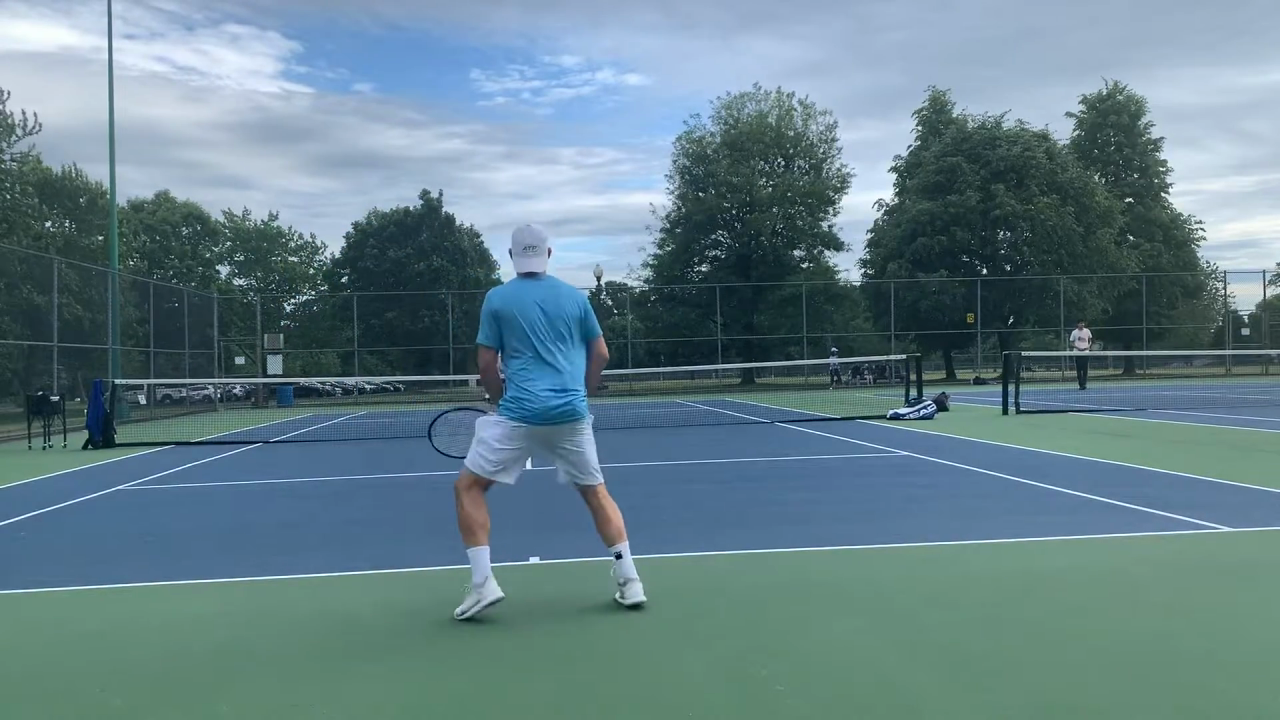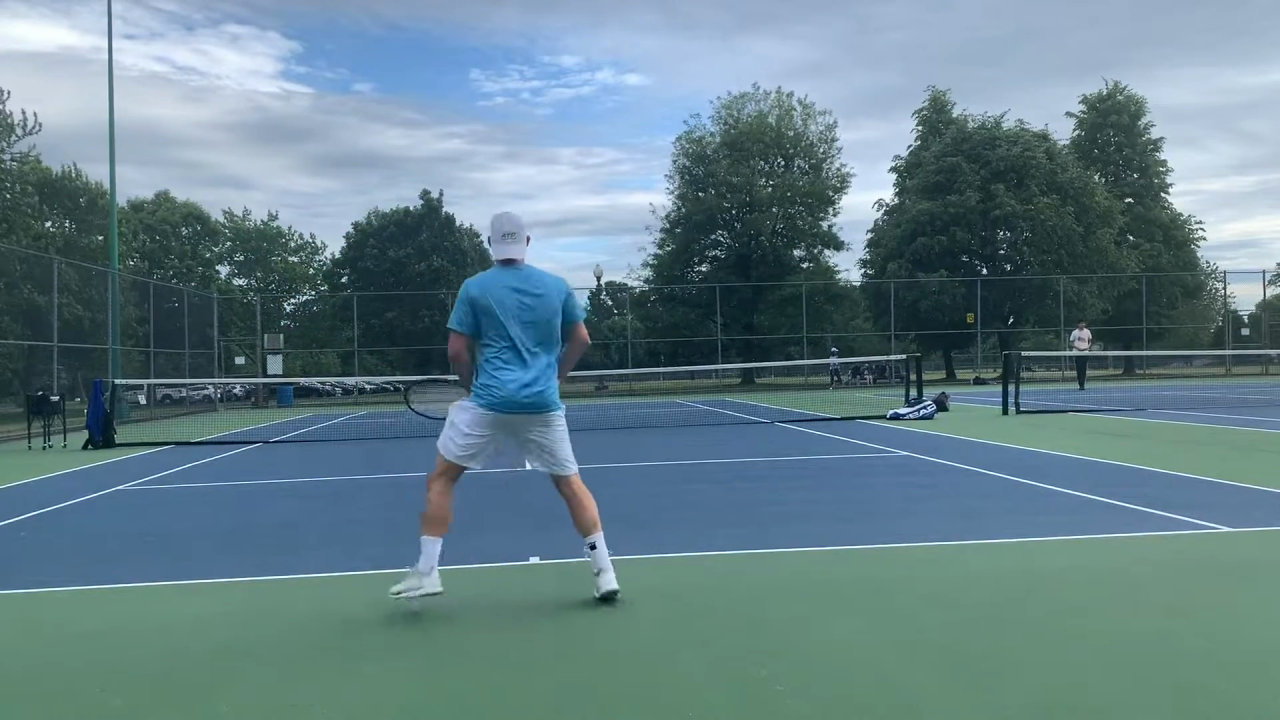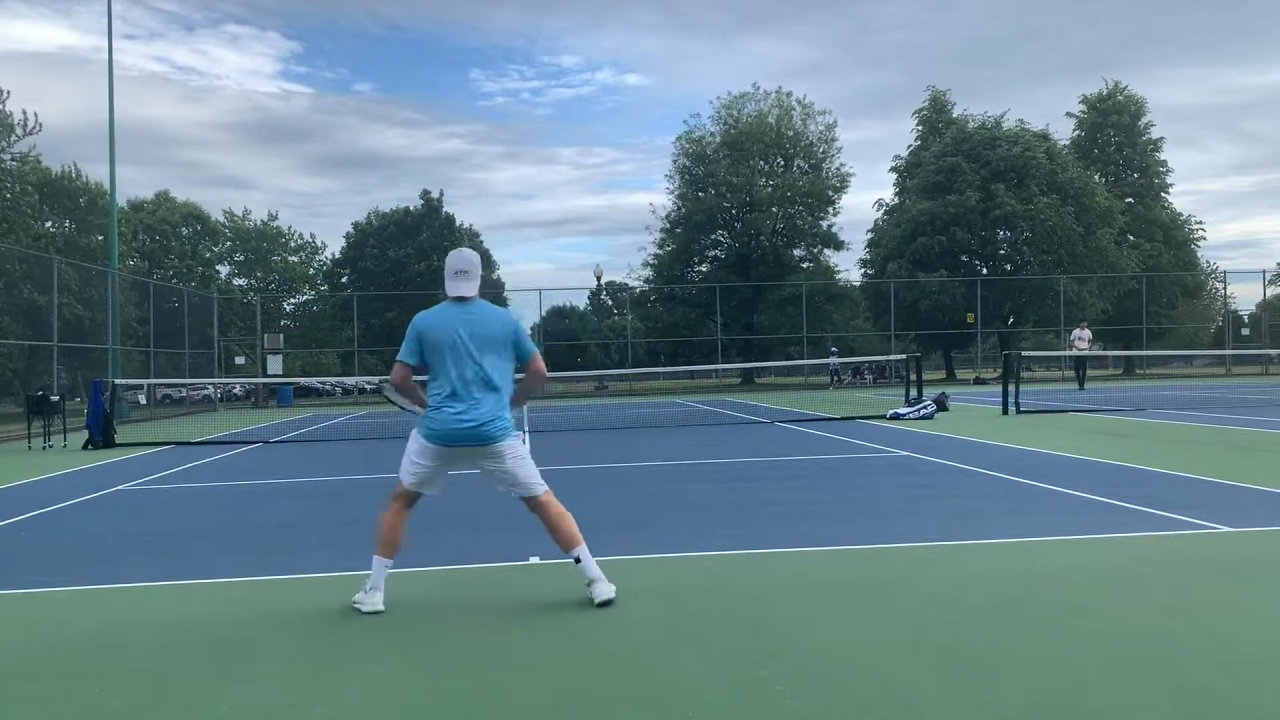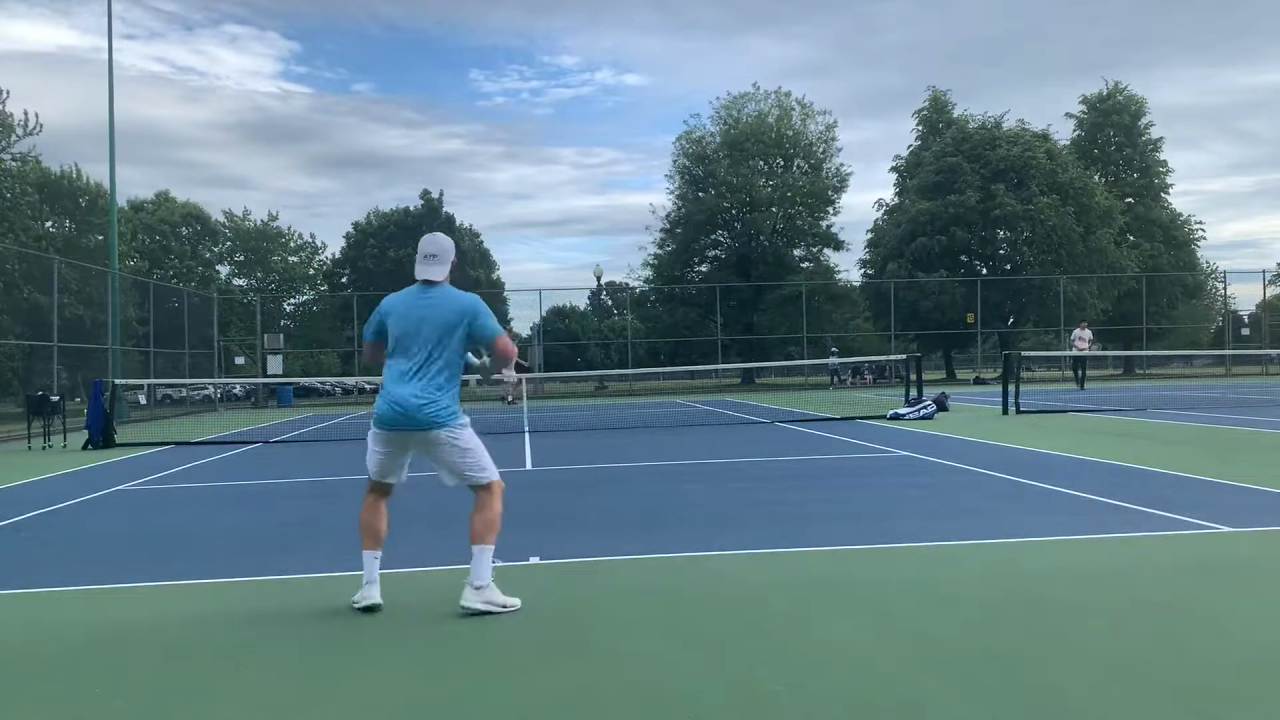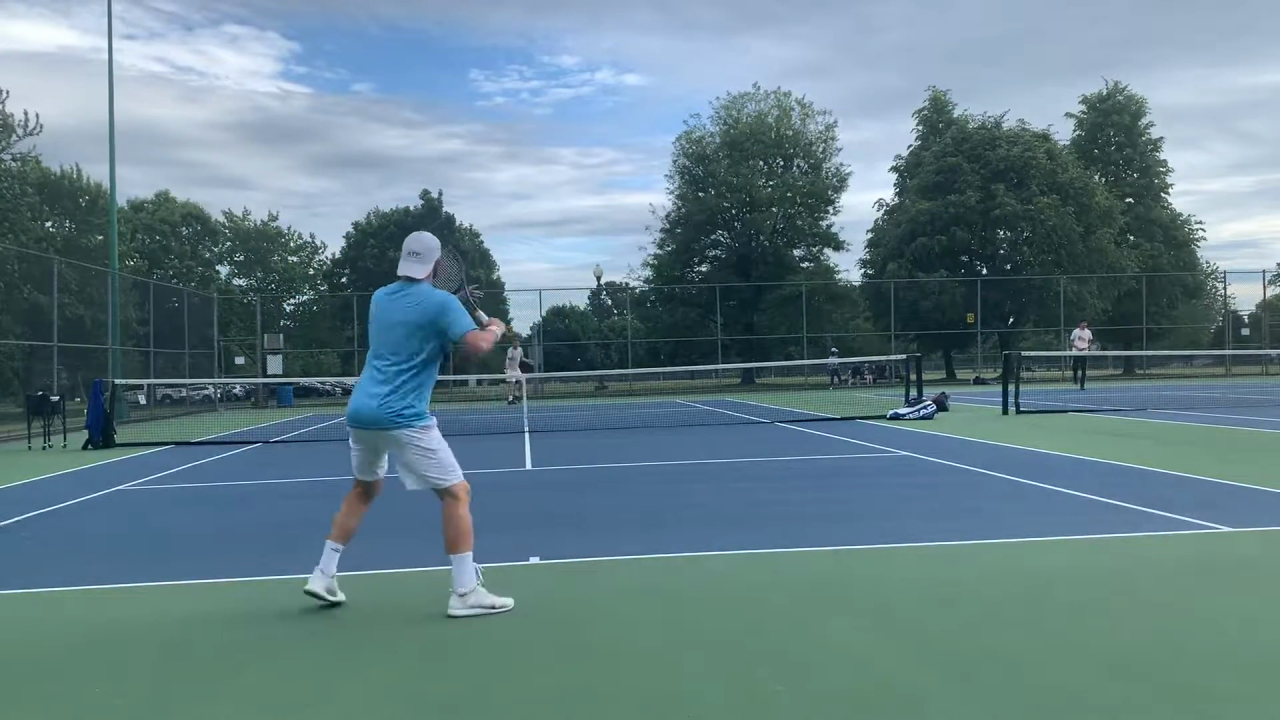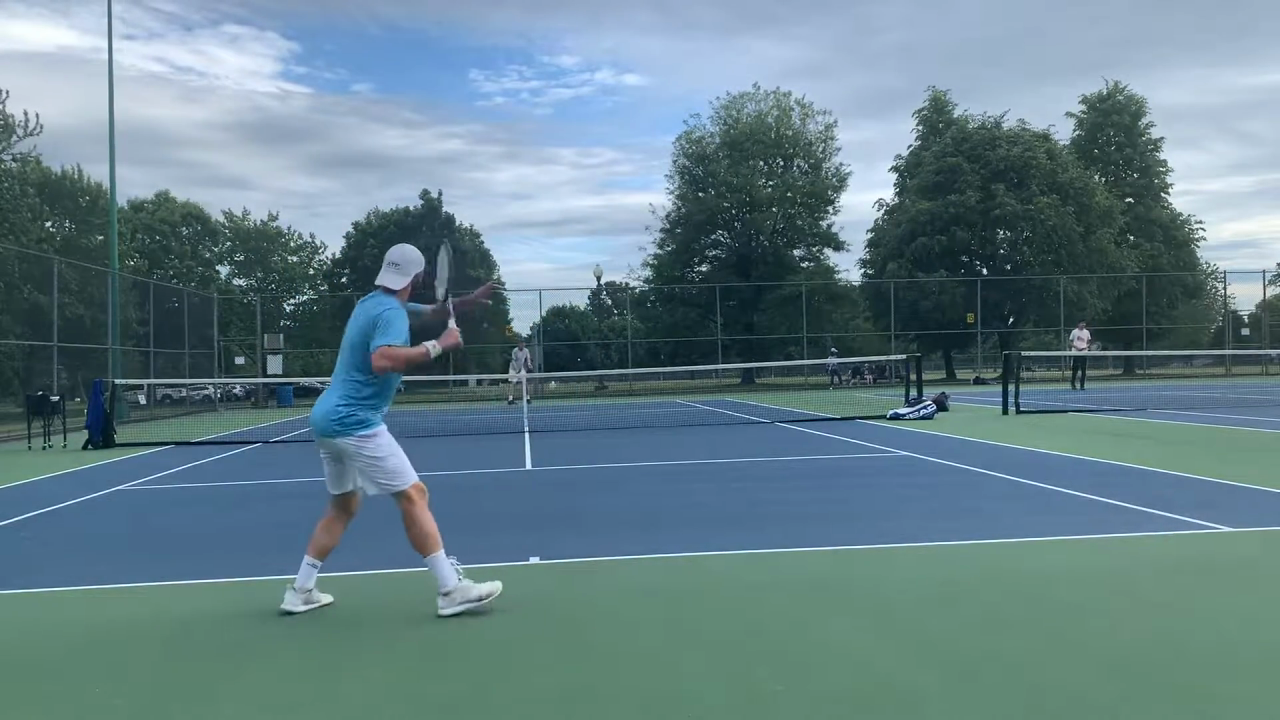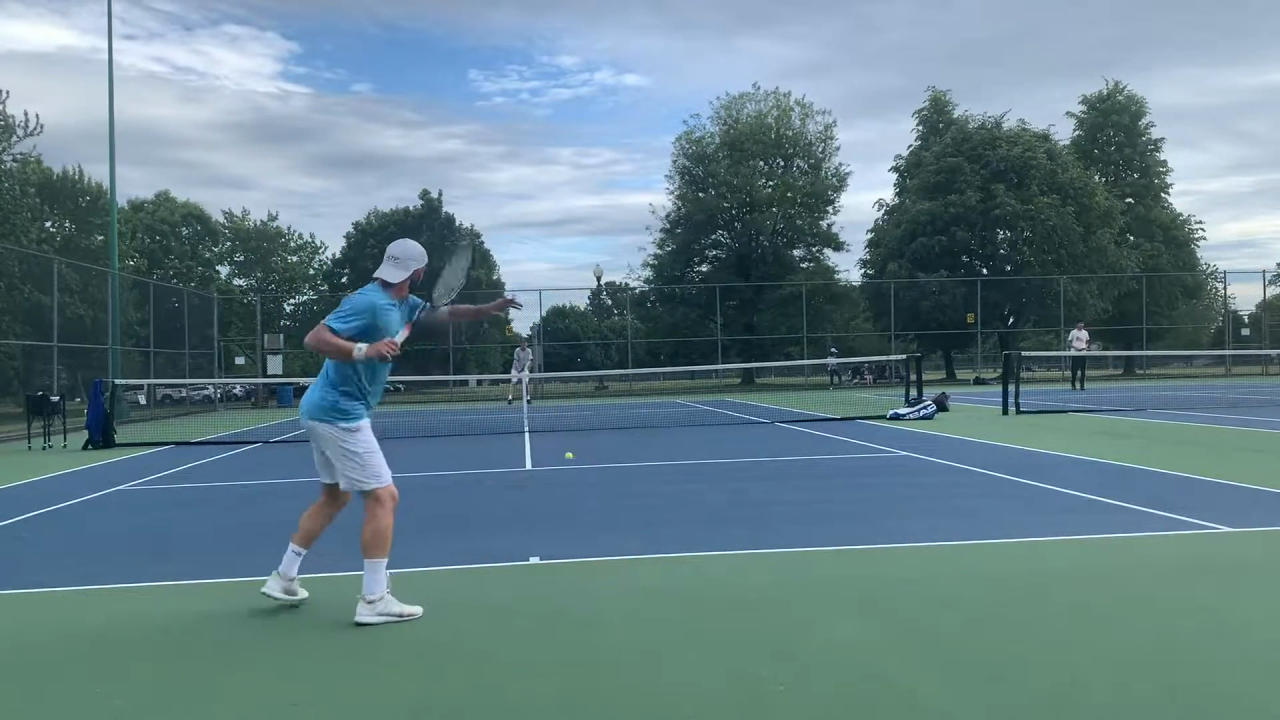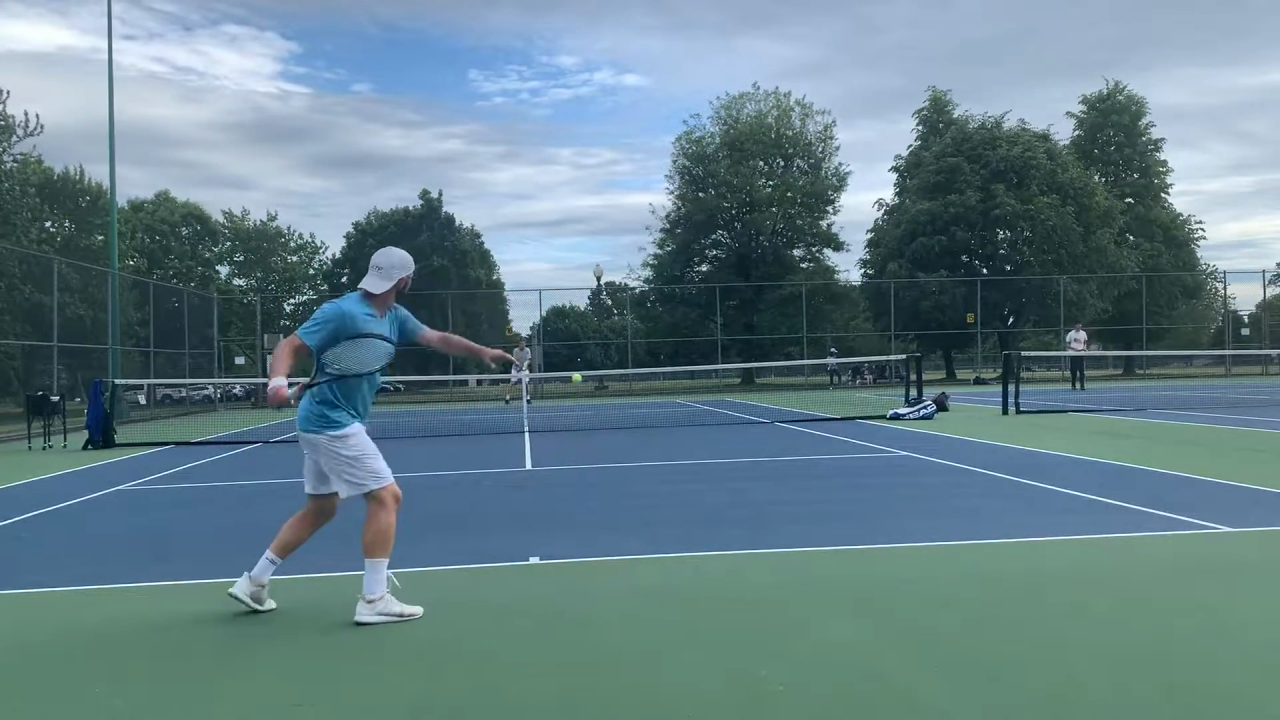
dt=0.2s
person 1, frame 1
left shoulder: (497, 299)
right shoulder: (575, 297)
left elbow: (486, 364)
right elbow: (600, 356)
left wrist: (502, 402)
left hip: (519, 414)
right hip: (571, 413)
left knee: (468, 487)
right knee: (596, 493)
left ankle: (483, 581)
right ankle: (629, 582)
person 1, frame 2
left shoulder: (474, 288)
right shoulder: (556, 286)
left elbow: (457, 351)
right elbow: (581, 341)
left hip: (489, 403)
right hip: (541, 404)
left knee: (442, 478)
right knee: (570, 484)
left ankle: (425, 573)
right ankle: (604, 573)
person 1, frame 3
left shoulder: (423, 322)
right shoulder: (506, 320)
left elbow: (399, 378)
right elbow: (538, 372)
left hip: (439, 433)
right hip: (493, 433)
left knee: (401, 501)
right knee: (544, 502)
left ankle: (374, 590)
right ankle: (595, 580)
person 1, frame 4
left shoulder: (391, 304)
right shoulder: (468, 304)
left elbow: (370, 354)
right elbow: (507, 352)
right wrist: (490, 366)
left hip: (389, 415)
right hip: (439, 418)
left knee: (377, 493)
right knee: (490, 489)
left ankle: (369, 587)
right ankle: (479, 587)
person 1, frame 5
left shoulder: (382, 296)
right shoulder: (441, 301)
right elbow: (479, 345)
right wrist: (496, 328)
left hip: (362, 412)
right hip: (402, 419)
left knee: (361, 493)
right knee: (456, 494)
left ankle: (322, 576)
right ankle: (466, 593)
person 1, frame 6
left shoulder: (375, 303)
right shoulder: (390, 313)
left elbow: (429, 313)
right elbow: (382, 363)
left wrist: (472, 299)
right wrist: (436, 347)
left hip: (328, 421)
right hip: (355, 424)
left knee: (344, 507)
right knee: (413, 496)
left ankle: (301, 590)
right ankle: (451, 589)
person 1, frame 7
left shoulder: (402, 302)
right shoulder: (367, 302)
left elbow: (444, 314)
right elbow: (315, 338)
left wrist: (487, 310)
right wrist: (363, 350)
left hip: (334, 413)
right hip: (339, 413)
left knee: (333, 496)
right knee: (381, 499)
left ankle: (284, 577)
right ankle: (374, 600)
person 1, frame 8
left shoulder: (394, 316)
right shoulder: (339, 312)
left elbow: (437, 339)
right elbow: (286, 347)
left wrist: (484, 353)
right wrist: (277, 381)
left hip: (319, 423)
right hip: (331, 424)
left knee: (319, 509)
right knee: (387, 499)
left ankle: (254, 583)
right ankle: (375, 599)
